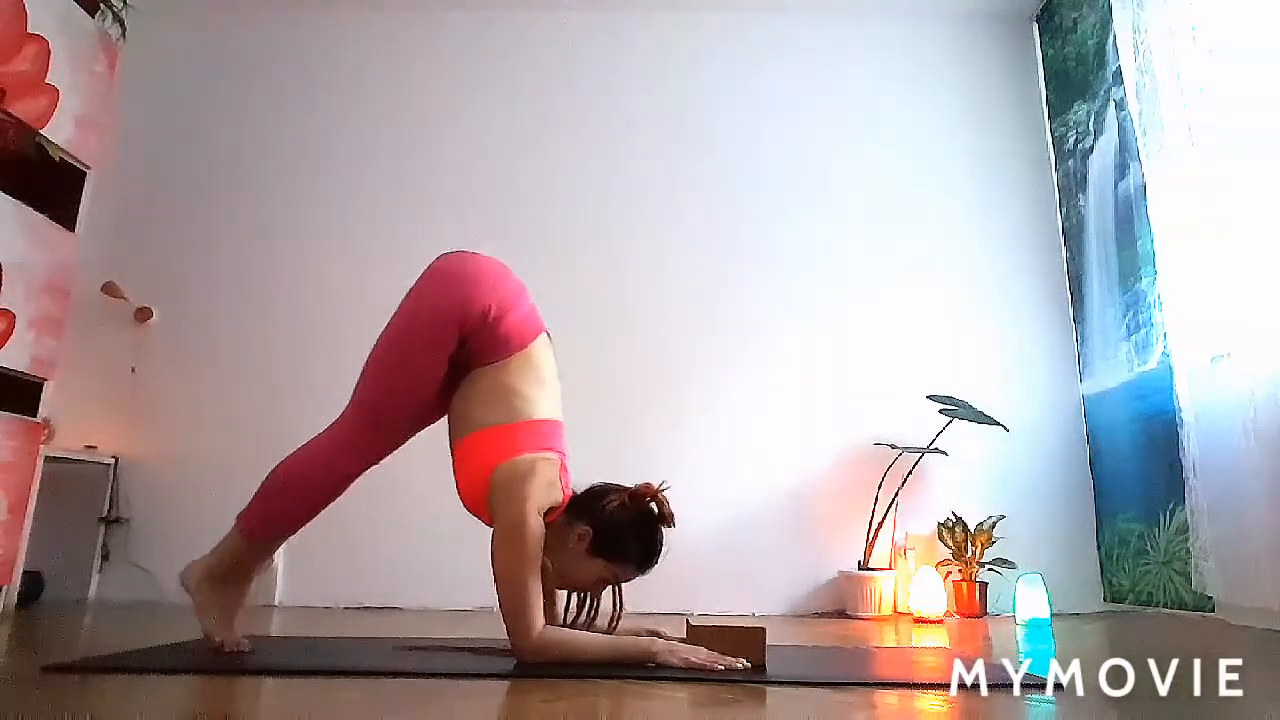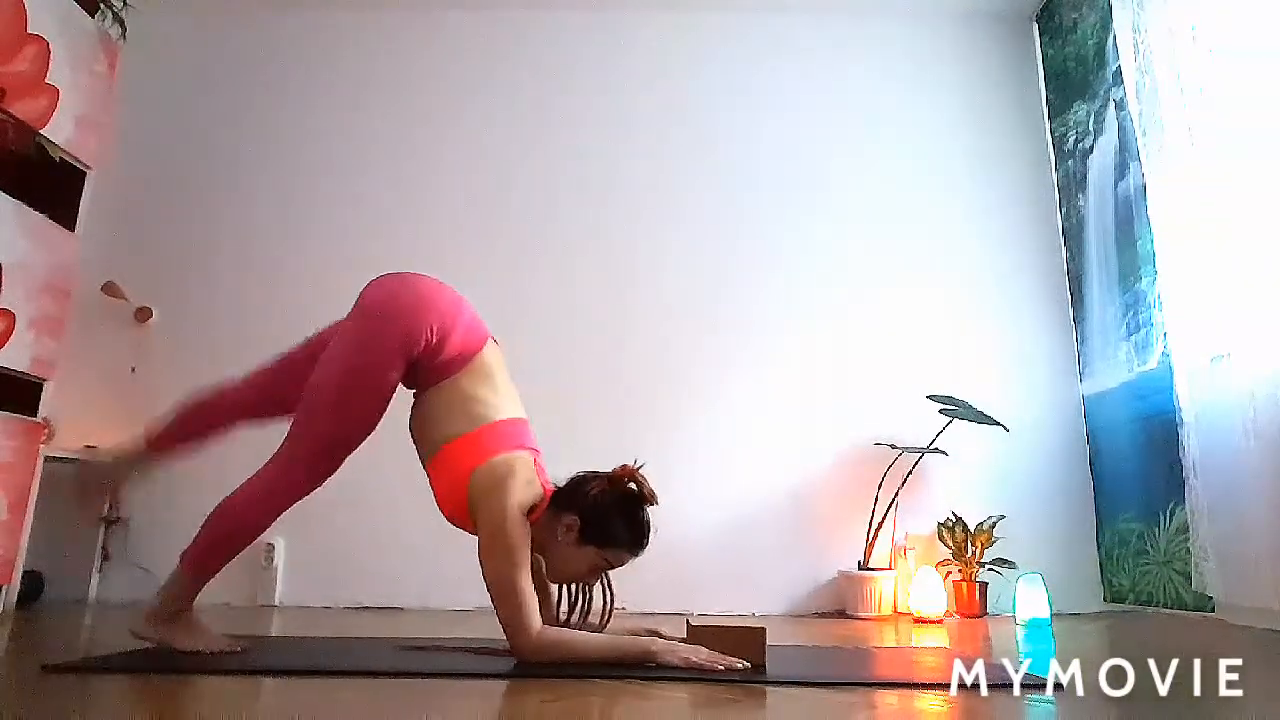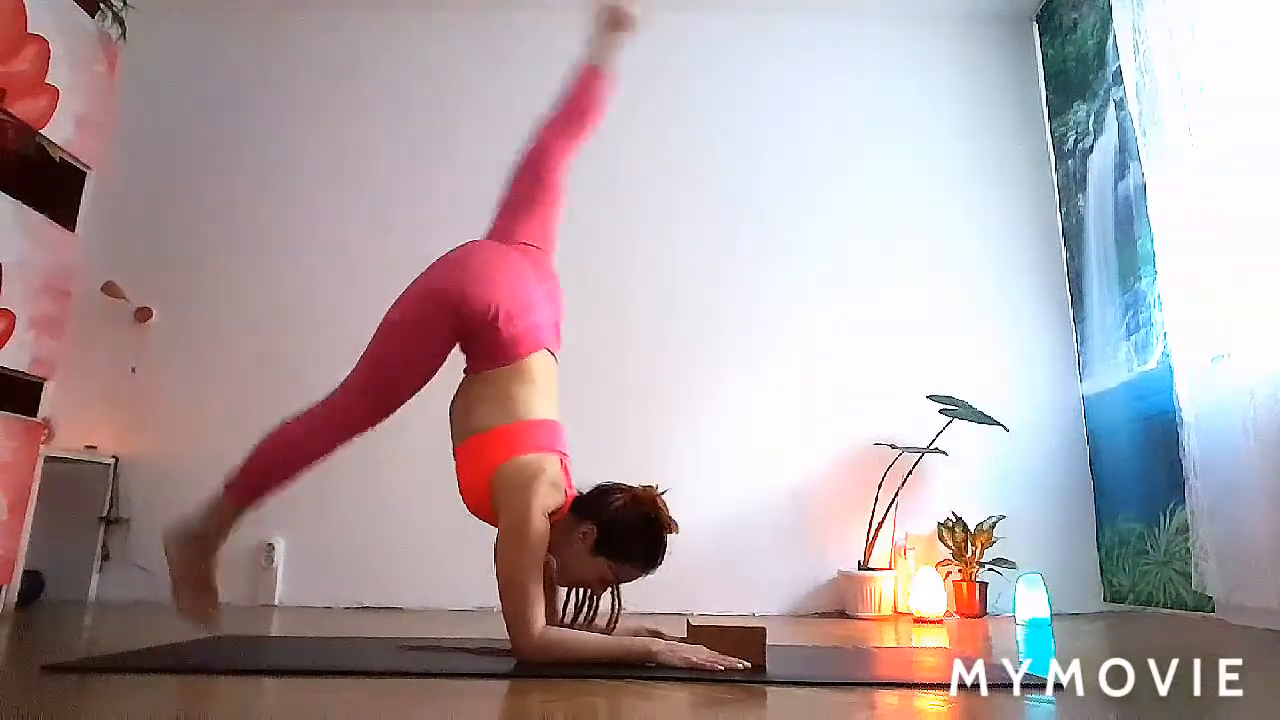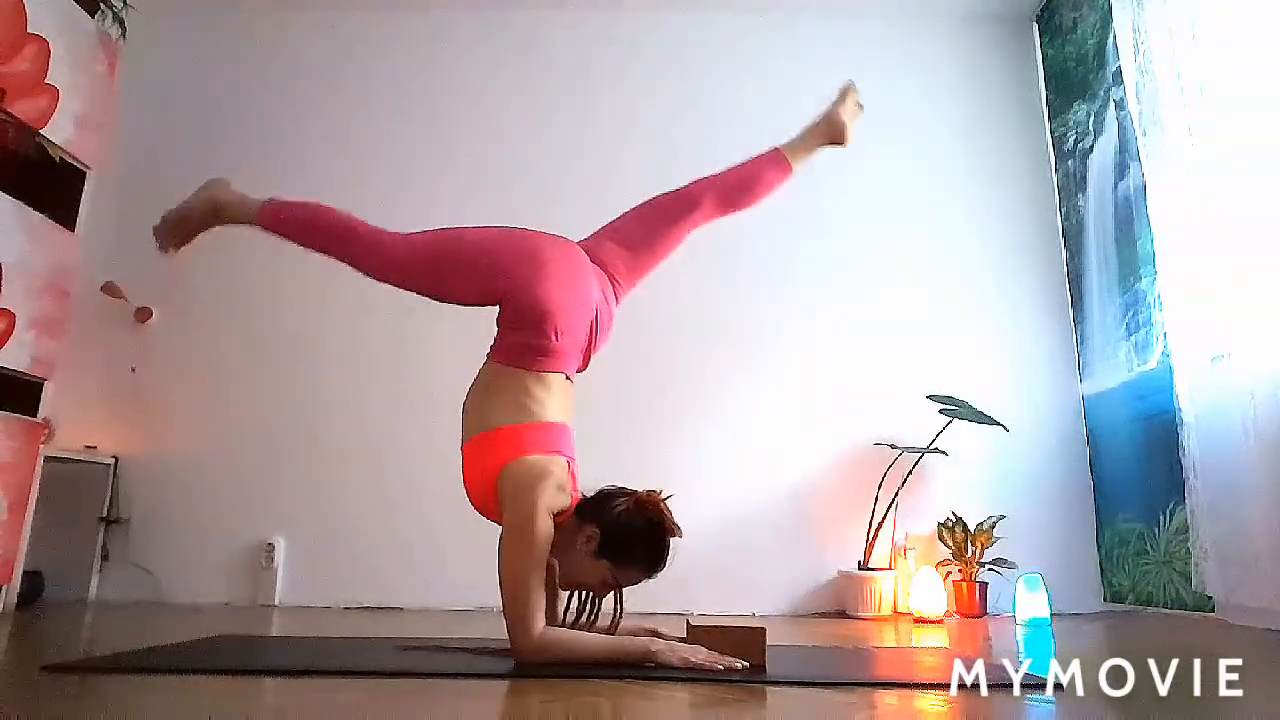
dt=0.5s
person 1, frame 1
right shoulder: (528, 496)
right elbow: (530, 641)
left wrist: (618, 633)
right wrist: (649, 649)
left hip: (478, 316)
left knee: (363, 443)
right knee: (356, 438)
left ankle: (236, 569)
right ankle: (219, 569)
person 1, frame 2
left shoulder: (529, 497)
right shoulder: (509, 499)
left elbow: (539, 624)
right elbow: (529, 642)
left wrist: (625, 639)
right wrist: (648, 647)
left hip: (416, 322)
right hip: (404, 322)
left knee: (258, 398)
right knee: (298, 467)
left ankle: (131, 457)
right ankle: (170, 607)
person 1, frame 3
right shoulder: (533, 499)
right elbow: (530, 640)
right wrist: (650, 647)
left hip: (516, 279)
right hip: (475, 294)
left knee: (552, 155)
right knee: (344, 414)
person 1, frame 4
right shoulder: (535, 498)
right elbow: (529, 641)
right wrist: (650, 645)
left hip: (578, 293)
right hip: (542, 287)
left knee: (697, 206)
right knee: (381, 249)
